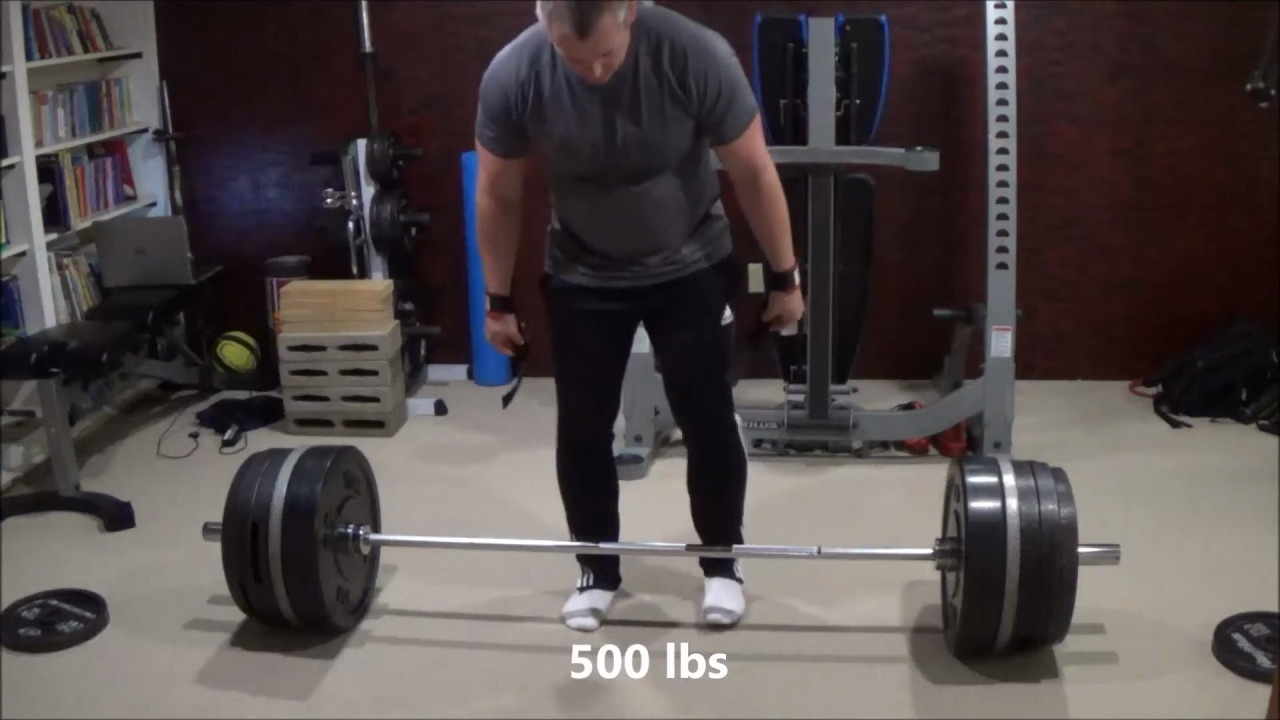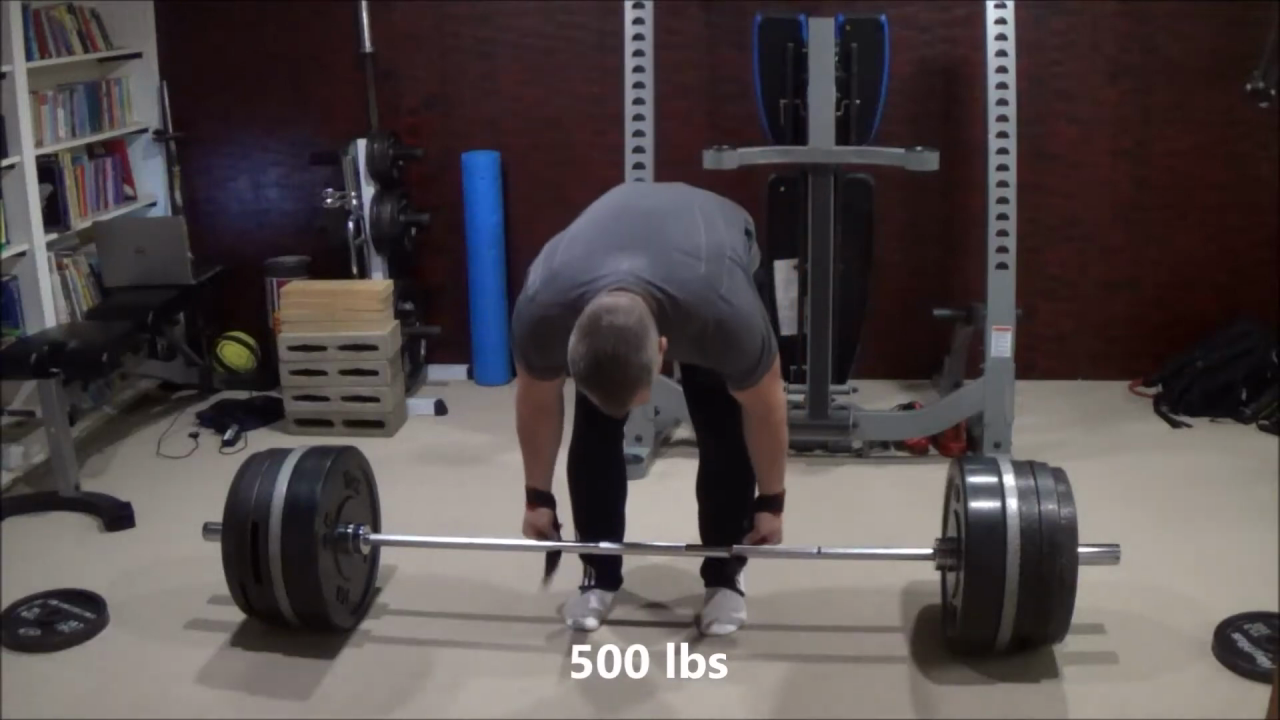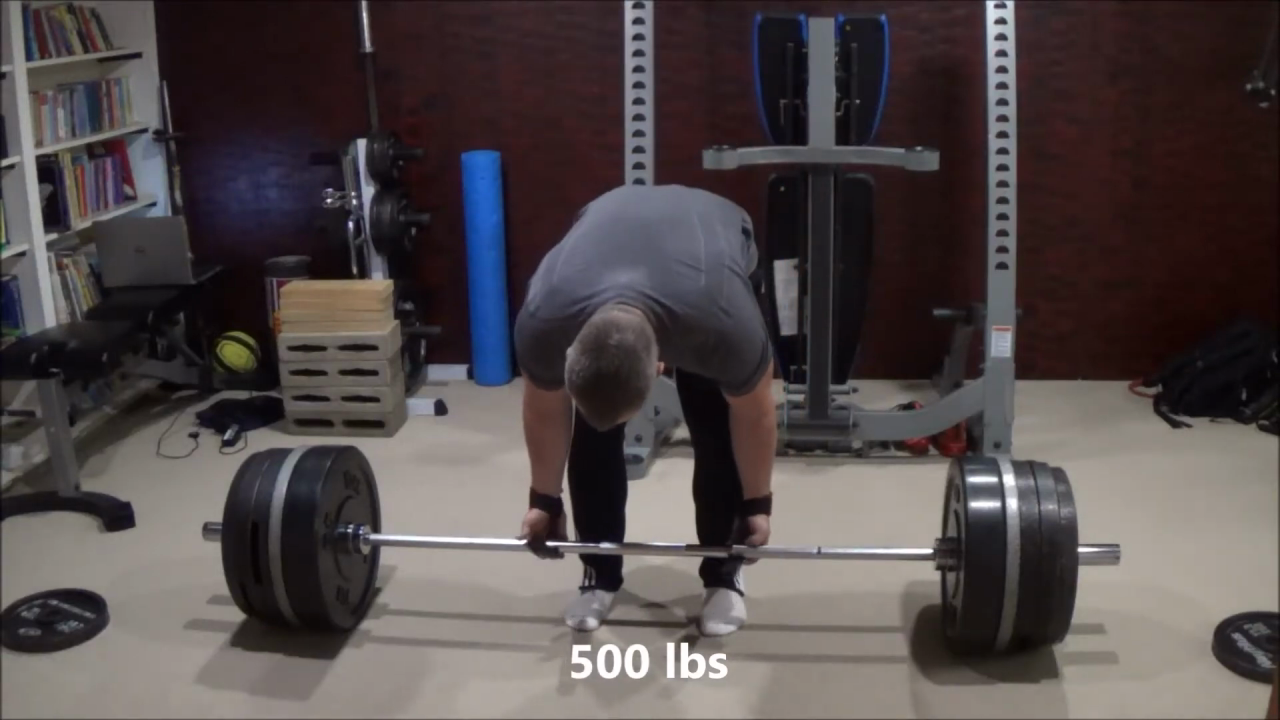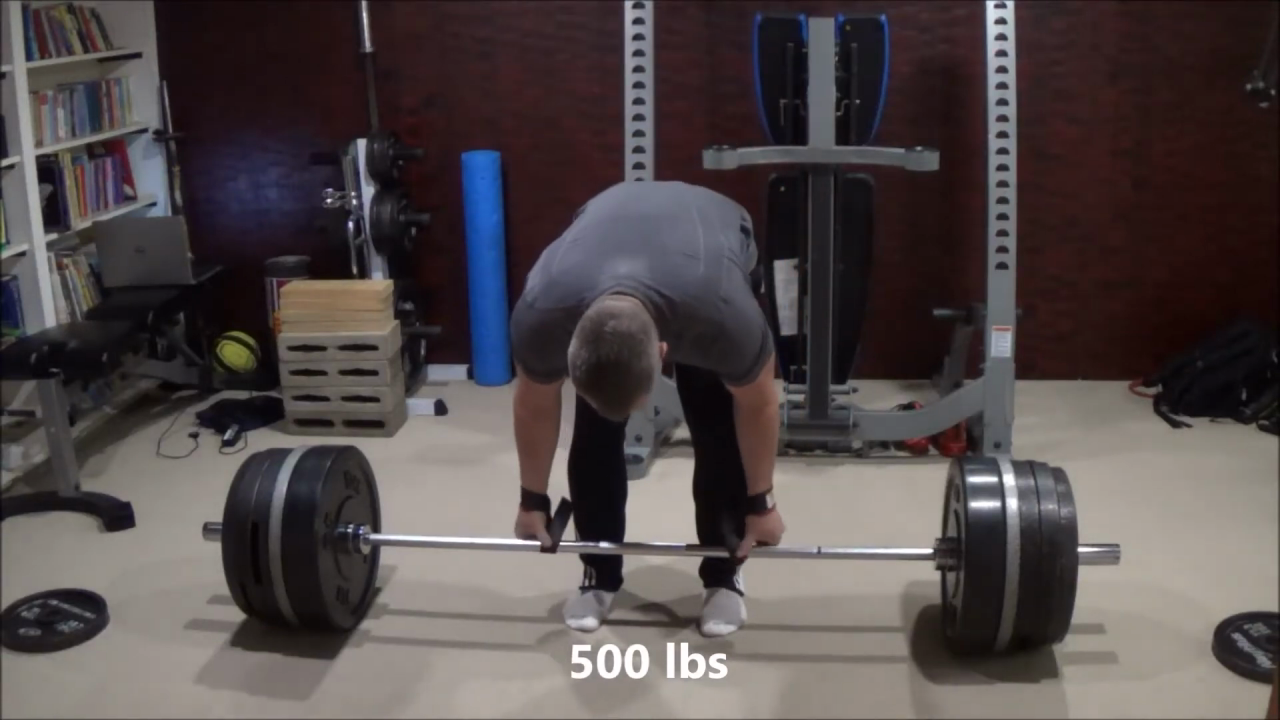
dt=0.7s
person 1, frame 1
left shoulder: (694, 55)
right shoulder: (513, 75)
left elbow: (753, 172)
right elbow: (497, 195)
left wrist: (785, 277)
right wrist: (499, 301)
left hip: (692, 269)
right hip: (581, 277)
left knee: (708, 422)
right knee: (582, 431)
left ankle: (722, 563)
right ankle: (597, 569)
person 1, frame 2
left shoulder: (725, 313)
right shoulder: (541, 310)
left elbow: (765, 409)
right elbow: (538, 404)
left wrist: (771, 501)
right wrist: (537, 496)
left knee: (723, 431)
right knee: (593, 430)
left ankle: (724, 575)
right ankle: (599, 573)
person 1, frame 3
left shoulder: (724, 322)
right shoulder: (543, 322)
left elbow: (754, 415)
right elbow: (544, 412)
left wrist: (757, 503)
right wrist: (544, 500)
left knee: (717, 430)
right knee: (591, 434)
left ankle: (723, 575)
right ankle: (599, 573)
person 1, frame 4
left shoulder: (723, 313)
right shoulder: (540, 315)
left elbow: (757, 405)
right elbow: (536, 406)
left wrist: (760, 501)
right wrist: (534, 499)
left knee: (717, 429)
right knee: (594, 430)
left ankle: (722, 574)
right ankle: (599, 572)
